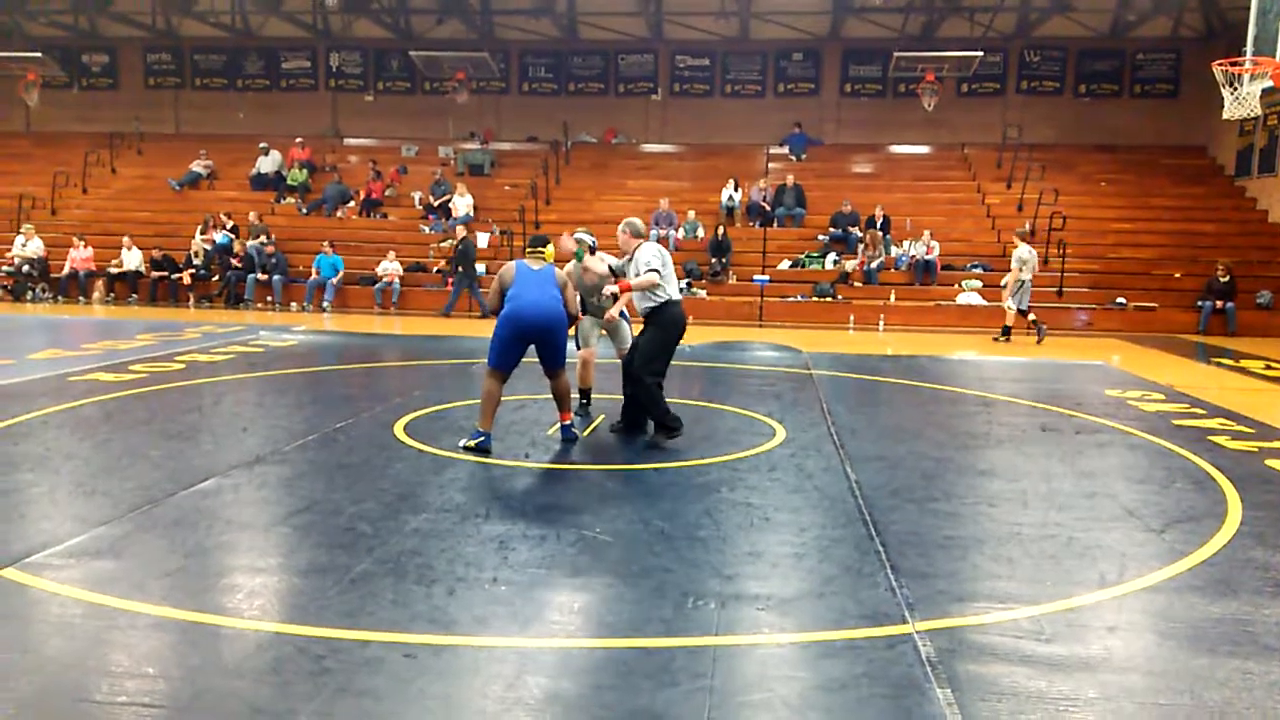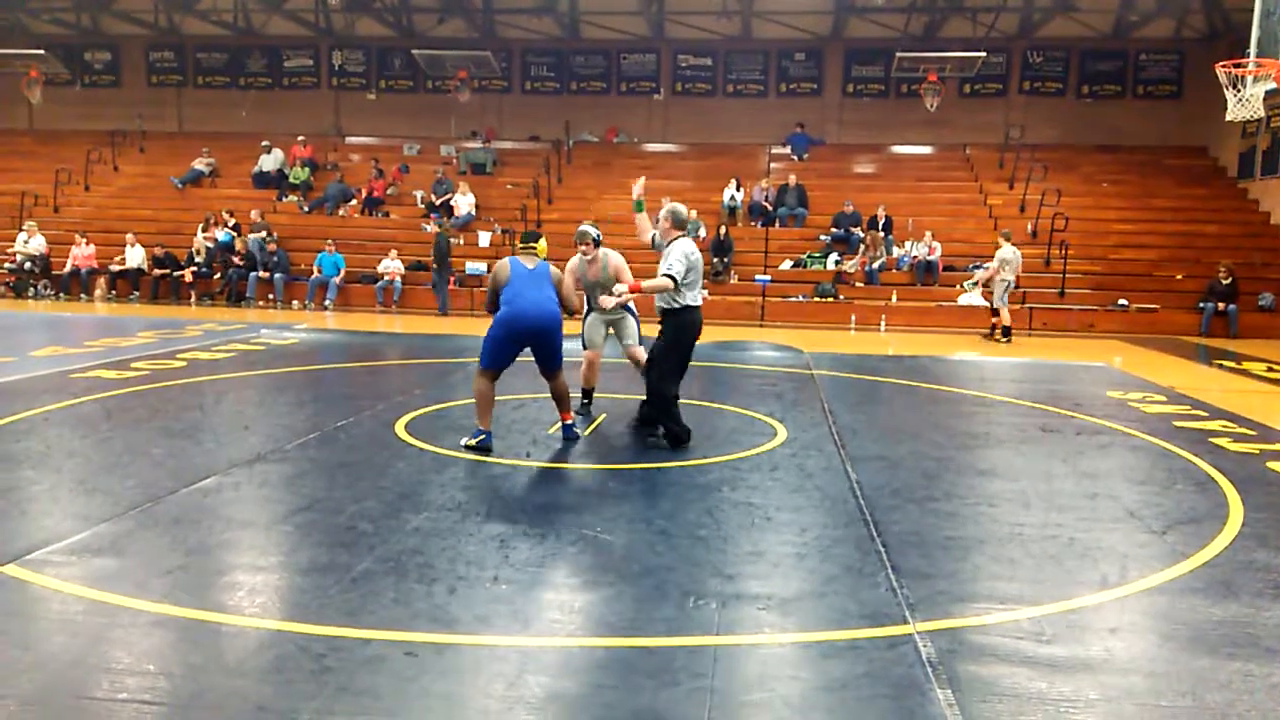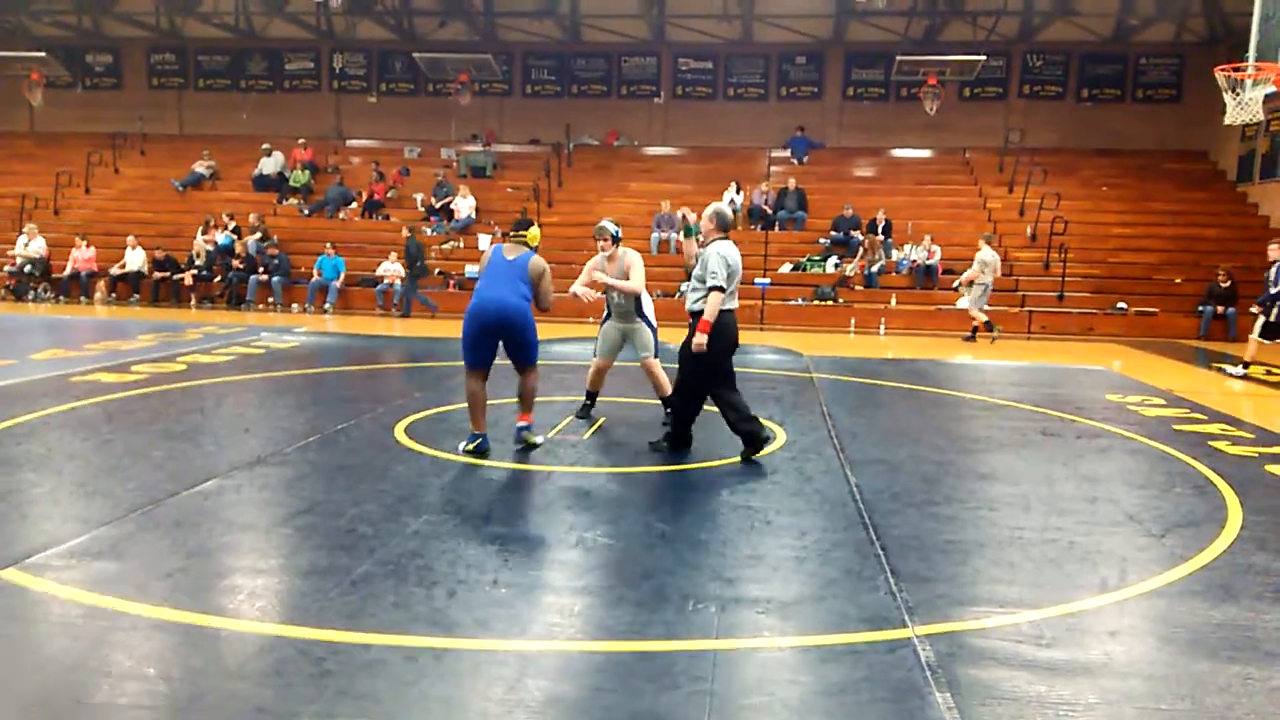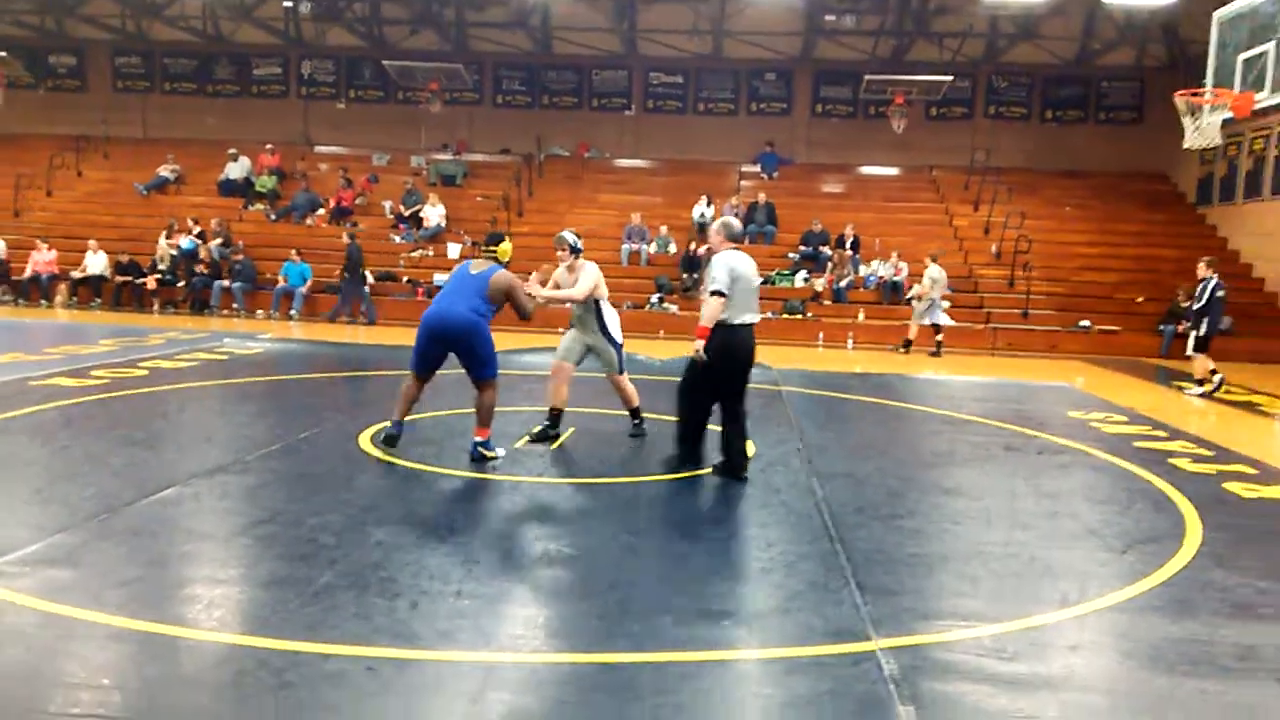
dt=0.3s
person 1, frame 1
left shoulder: (649, 250)
right shoulder: (632, 260)
left elbow: (653, 280)
left wrist: (621, 287)
left hip: (666, 318)
right hip: (656, 319)
left knee: (644, 372)
right knee: (631, 365)
left ankle: (668, 426)
right ankle: (633, 421)
person 1, frame 2
left shoulder: (680, 249)
right shoulder: (677, 244)
left elbow: (667, 283)
right elbow: (646, 235)
left wrist: (630, 288)
right wrist: (638, 203)
left hip: (680, 319)
right hip: (682, 318)
left knee: (660, 378)
right knee: (656, 370)
left ankle: (676, 435)
right ankle: (648, 420)
person 1, frame 3
left shoulder: (715, 252)
right shoulder: (726, 248)
left elbow: (717, 293)
right elbow: (692, 258)
left wrist: (702, 329)
left hip: (712, 326)
right hip: (724, 325)
left knee: (688, 385)
right knee: (721, 387)
left ankle: (677, 439)
right ankle: (754, 434)
person 1, frame 4
left shoulder: (722, 260)
right shoulder: (748, 262)
left elbow: (717, 299)
left wrist: (701, 335)
left hip: (725, 338)
right hip: (746, 337)
left knee: (692, 394)
right knee: (733, 404)
left ankle: (687, 457)
right ankle: (735, 463)
person 2, frame 1
left shoulder: (509, 269)
right shoulder: (558, 274)
left elbow: (493, 306)
right elbow: (573, 312)
right wrist: (561, 330)
left hip: (516, 318)
right hip: (553, 319)
left knee: (495, 376)
right knee: (557, 374)
left ankle: (482, 435)
right ankle: (567, 427)
person 2, frame 2
left shoulder: (503, 266)
right shoulder: (552, 271)
left elbow: (491, 305)
right elbow: (571, 307)
right wrist: (554, 299)
left hip: (510, 322)
right hip: (547, 321)
left knee: (485, 375)
right knee: (554, 376)
left ankle: (482, 434)
right ankle: (568, 426)
person 2, frame 3
left shoulder: (490, 252)
right shoulder: (538, 263)
right elbow: (544, 305)
right wrist: (539, 286)
left hip: (480, 312)
right hip: (518, 315)
left knee: (475, 375)
right knee: (528, 371)
left ankle: (479, 436)
right ankle: (524, 427)
person 2, frame 4
left shoulder: (462, 266)
right shoulder: (507, 278)
right elbow: (527, 315)
right wrist: (523, 291)
left hip: (434, 320)
right hip: (469, 327)
left knee: (418, 377)
right knee: (487, 385)
left ankle: (394, 426)
right ankle: (481, 444)
person 3, frame 1
left shoulder: (610, 263)
right shoulder: (569, 270)
left wrist: (616, 309)
left hip: (614, 314)
right hip: (588, 316)
left knee: (628, 355)
right knee: (585, 357)
right ankle: (584, 401)
person 3, frame 2
left shoulder: (614, 259)
right shoulder: (574, 264)
right elbow: (567, 295)
left wrist: (614, 299)
left hip: (622, 312)
right hip: (595, 313)
left knee: (636, 354)
right knee: (590, 357)
right ankle: (586, 400)
person 3, frame 3
left shoulder: (632, 257)
right shoulder: (596, 262)
left elbow: (637, 288)
right elbow: (575, 288)
left wrist: (609, 280)
right wrist: (580, 290)
left hip: (640, 318)
right hip: (613, 319)
left knee: (650, 365)
right knee: (599, 365)
left ankle: (671, 409)
right ankle: (588, 402)
person 3, frame 4
left shoulder: (590, 270)
right shoulder: (560, 273)
left elbow: (577, 295)
right elbow: (545, 299)
left wrist: (542, 293)
right wrist: (534, 291)
left hip: (604, 331)
right hip: (578, 330)
left knee: (618, 379)
right knee: (558, 371)
left ankle: (637, 420)
right ankle: (552, 426)
